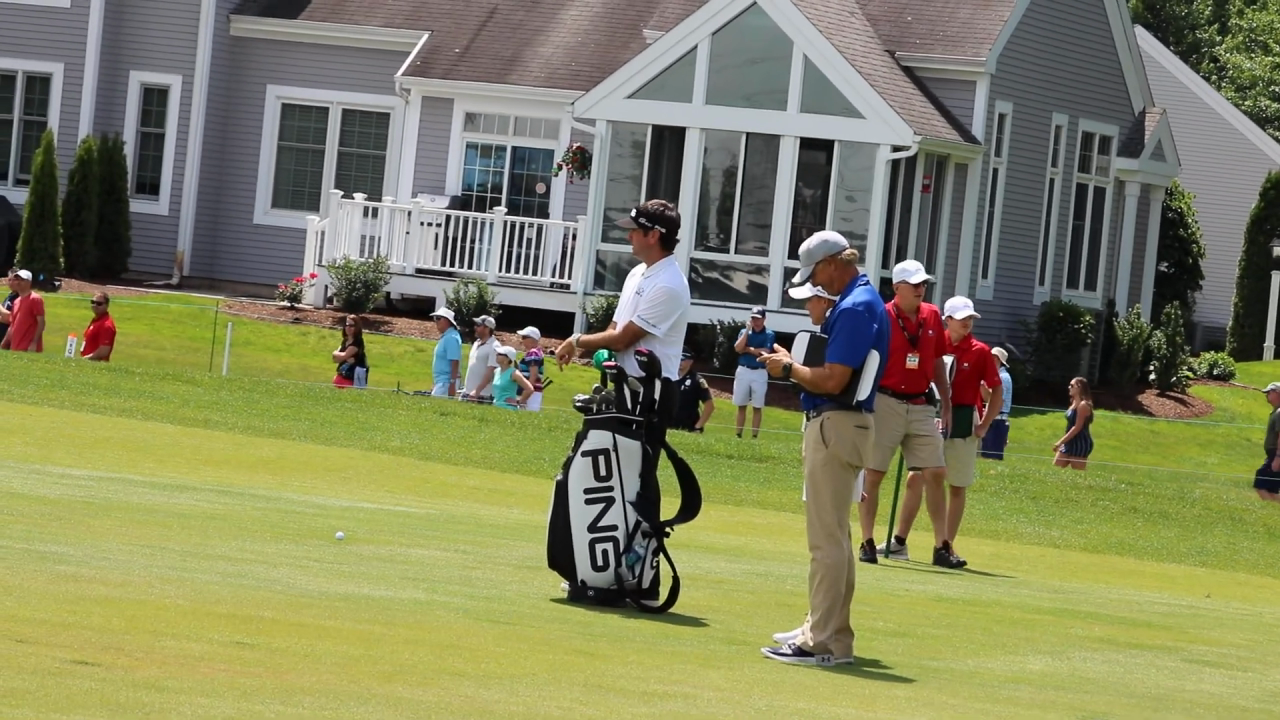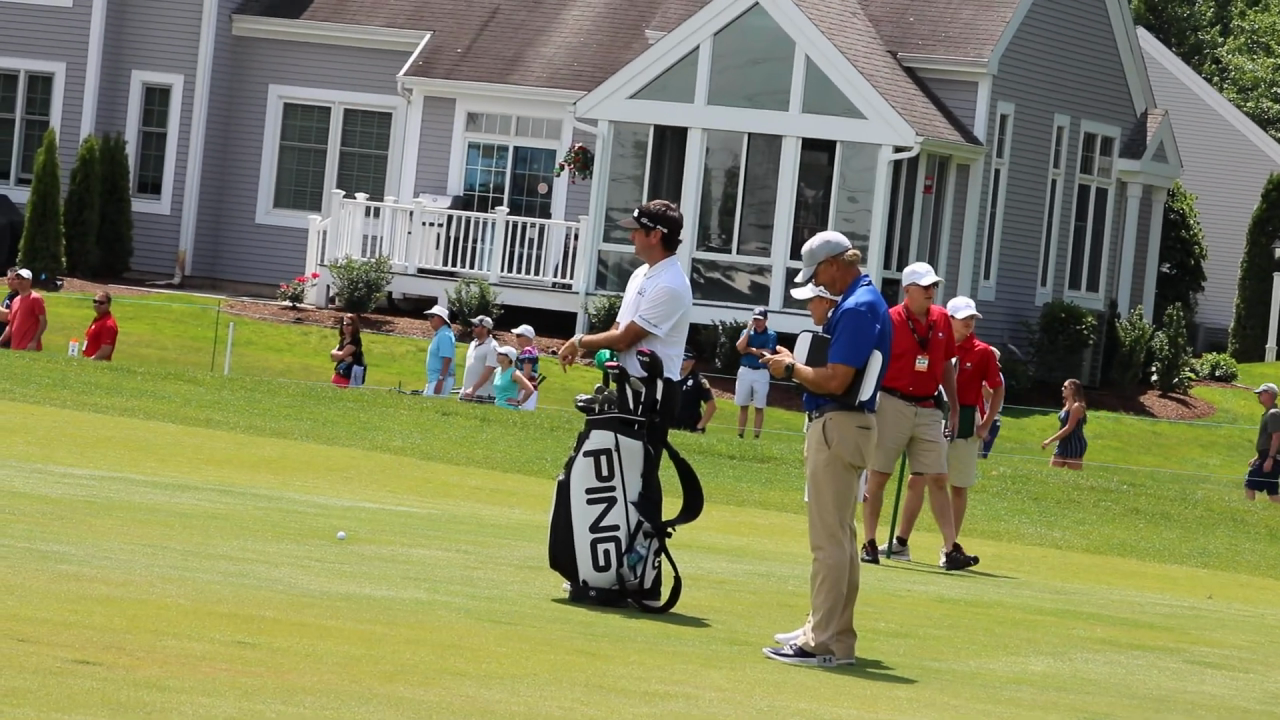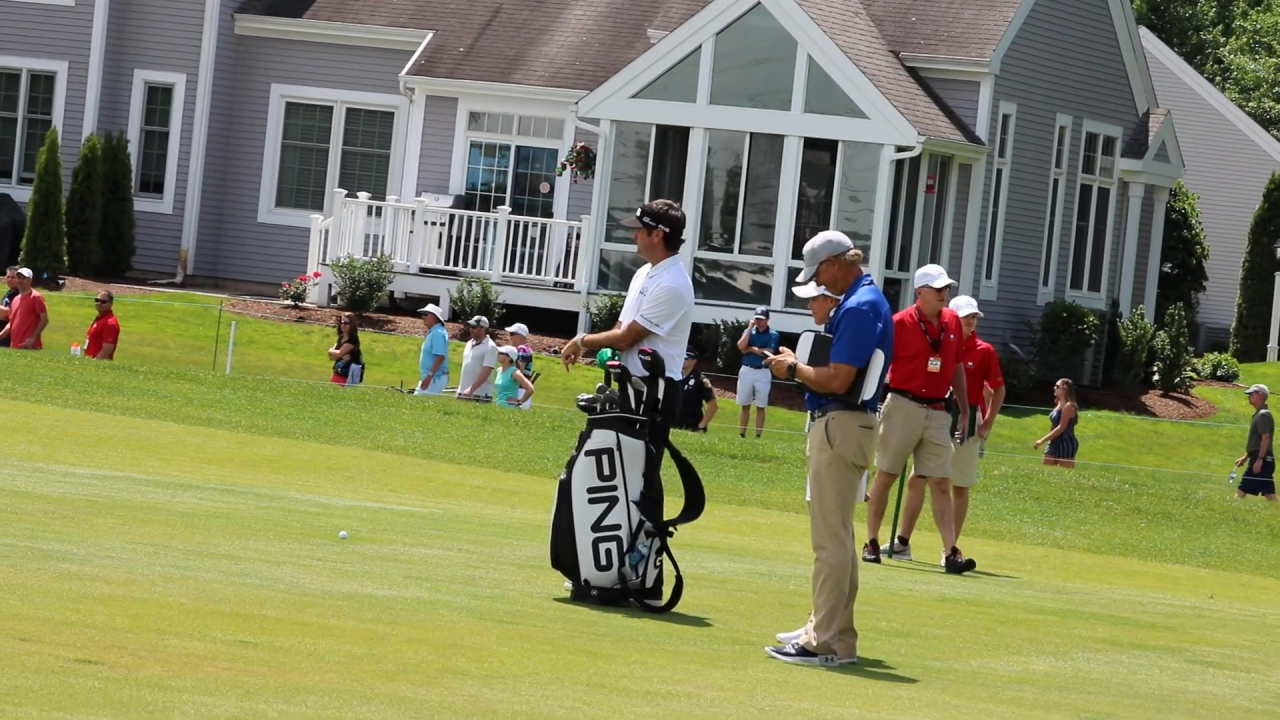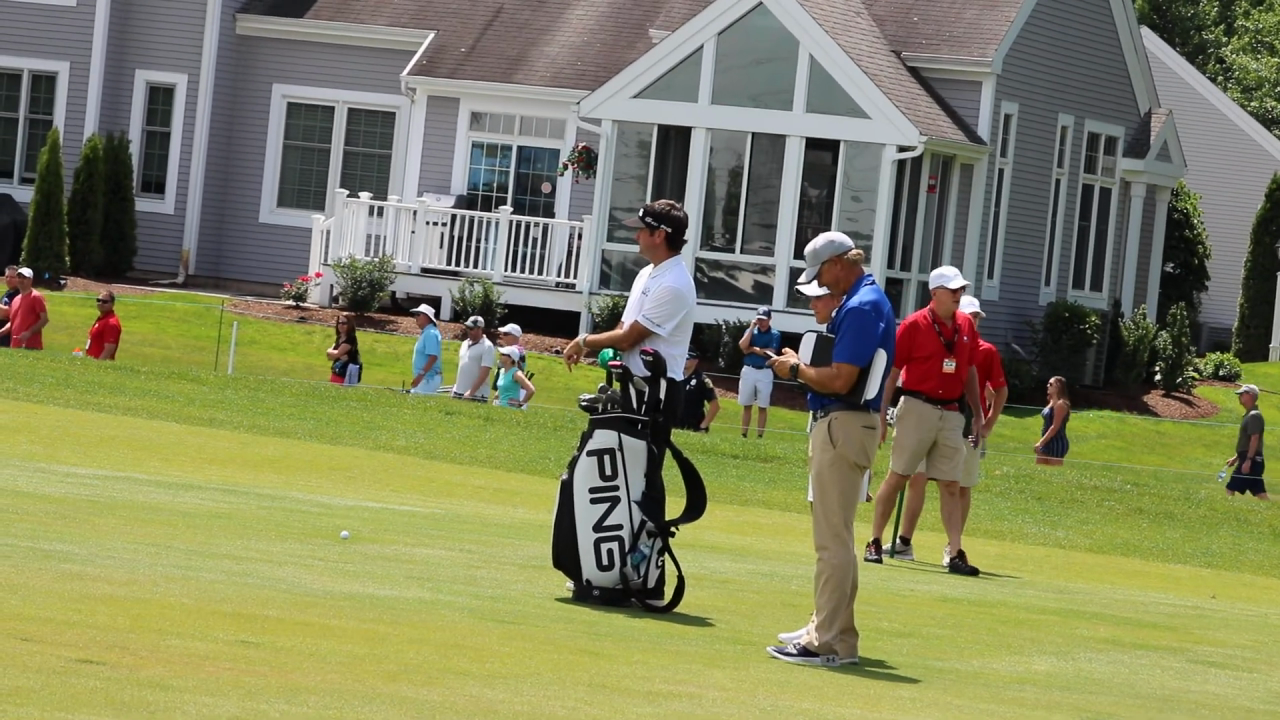
dt=0.1s
person 1, frame 1
left shoulder: (855, 307)
right shoulder: (860, 301)
left elbow: (832, 381)
left wrist: (788, 369)
right wrist: (793, 360)
left hip: (836, 426)
right hip: (840, 425)
left knee: (826, 538)
right knee: (833, 536)
right ankle: (825, 628)
person 1, frame 2
left shoulder: (858, 307)
right shoulder: (862, 301)
left elbow: (835, 381)
left wrist: (791, 369)
right wrist: (796, 361)
left hip: (838, 427)
right hip: (842, 425)
left knee: (828, 538)
right knee: (836, 536)
right ankle: (827, 628)
person 1, frame 3
left shoulder: (860, 307)
right shoulder: (863, 301)
left elbow: (838, 380)
left wrist: (793, 369)
right wrist: (799, 361)
left hip: (840, 426)
right hip: (841, 424)
left knee: (830, 538)
right knee: (836, 535)
right ankle: (828, 628)
person 1, frame 4
left shoulder: (862, 306)
right shoulder: (865, 300)
left elbow: (840, 380)
left wrist: (795, 370)
right wrist: (801, 363)
left hip: (843, 426)
right hip: (842, 424)
left knee: (832, 538)
right knee: (836, 536)
right ankle: (829, 628)
person 2, frame 1
left shoulder: (932, 316)
left elbow: (937, 362)
left wrist: (946, 404)
left hip: (921, 406)
right hip: (886, 403)
left knee: (935, 473)
right knee: (873, 474)
left ankle: (940, 546)
right ankle: (868, 543)
person 2, frame 2
left shoulder: (942, 319)
right shoulder: (890, 320)
left elbow: (947, 365)
left wrist: (954, 407)
left hip: (928, 410)
right hip: (893, 405)
left knee: (937, 478)
right knee: (878, 476)
left ankle: (951, 550)
right ankle: (869, 544)
person 2, frame 3
left shoulder: (952, 321)
right shoulder: (900, 323)
left elbow: (957, 368)
left wrist: (964, 409)
left hip: (938, 411)
right hip: (904, 407)
left knee: (941, 482)
right knee: (886, 475)
left ankle: (951, 552)
right ankle: (871, 543)
person 2, frame 4
left shoulder: (966, 324)
right shoulder: (914, 324)
left elbow: (969, 372)
right elbow: (892, 371)
left wrist: (978, 413)
right wrist: (880, 414)
left hip: (951, 413)
right hip: (918, 408)
left knee: (951, 484)
right knee: (897, 477)
left ankle: (956, 554)
right ankle: (875, 542)
person 3, frame 1
left shoulder: (981, 351)
left elbow: (996, 388)
left wrist: (985, 424)
left hip: (964, 422)
left knee: (957, 487)
left ankle: (947, 545)
person 3, frame 2
left shoulder: (982, 352)
left elbow: (998, 389)
left wrist: (986, 424)
left hip: (964, 425)
left knee: (959, 487)
right knee: (916, 481)
right ankle: (901, 542)
person 3, frame 3
left shoulder: (984, 351)
left elbow: (999, 389)
left wrist: (987, 424)
left hip: (965, 425)
left knee: (960, 487)
right knee: (916, 479)
right ankle: (902, 542)
person 3, frame 4
left shoulder: (987, 351)
left elbow: (1001, 390)
left wrist: (989, 424)
left knee: (962, 488)
right knee: (917, 479)
left ankle: (953, 548)
right ankle: (904, 542)
